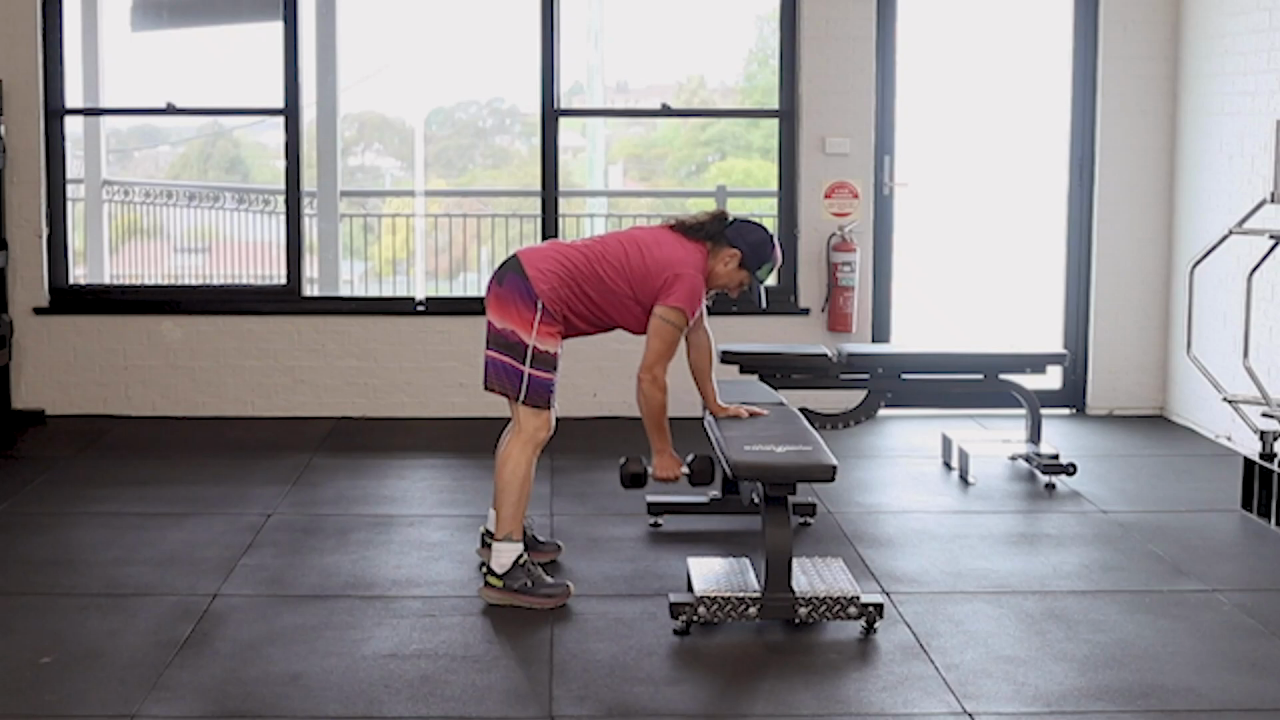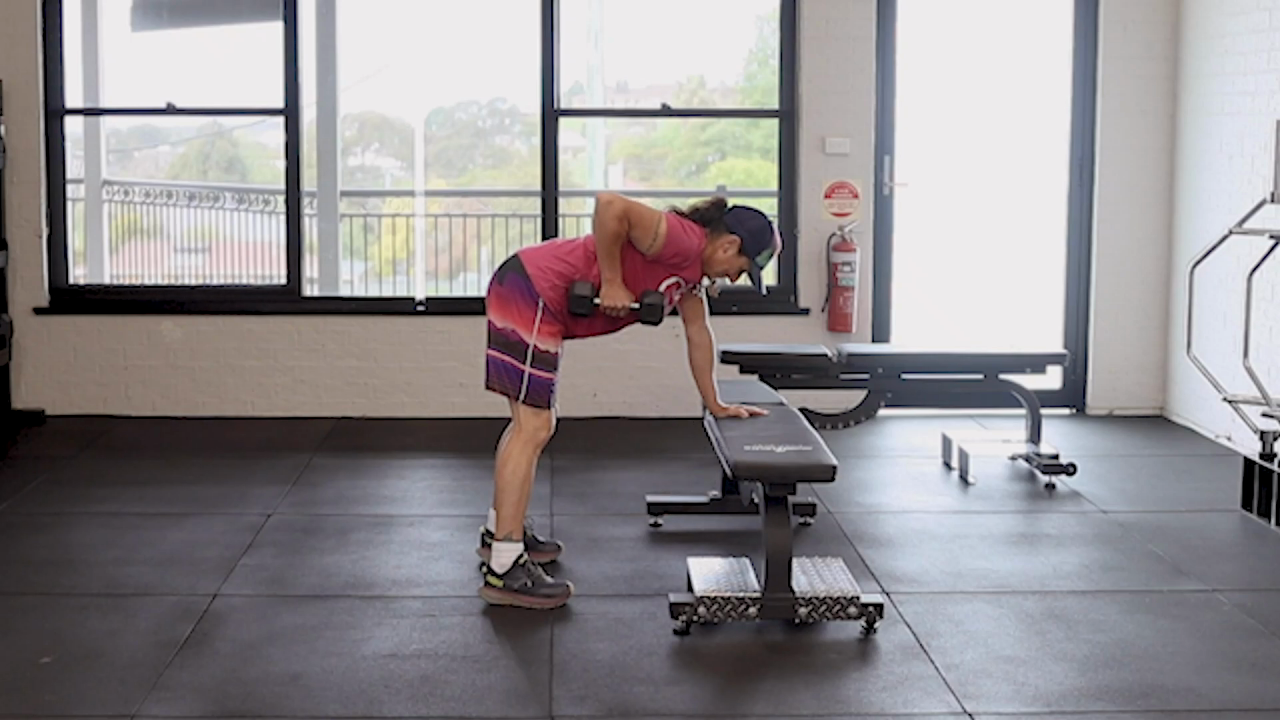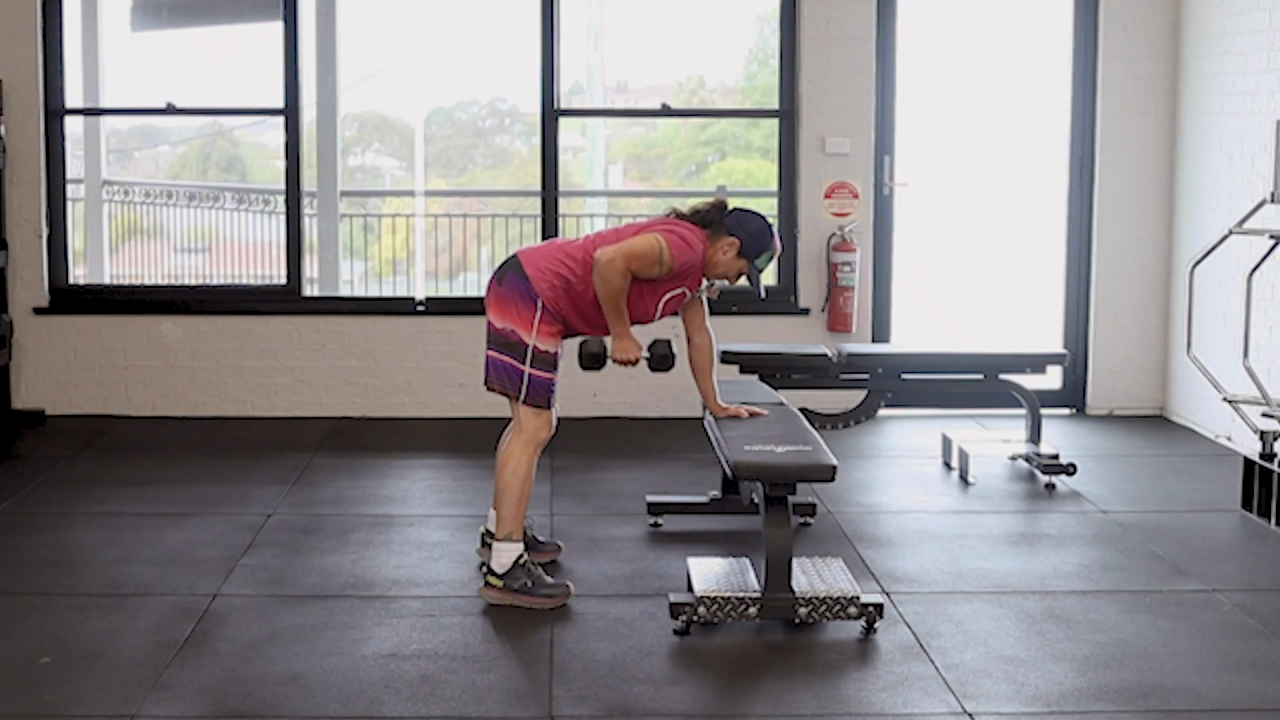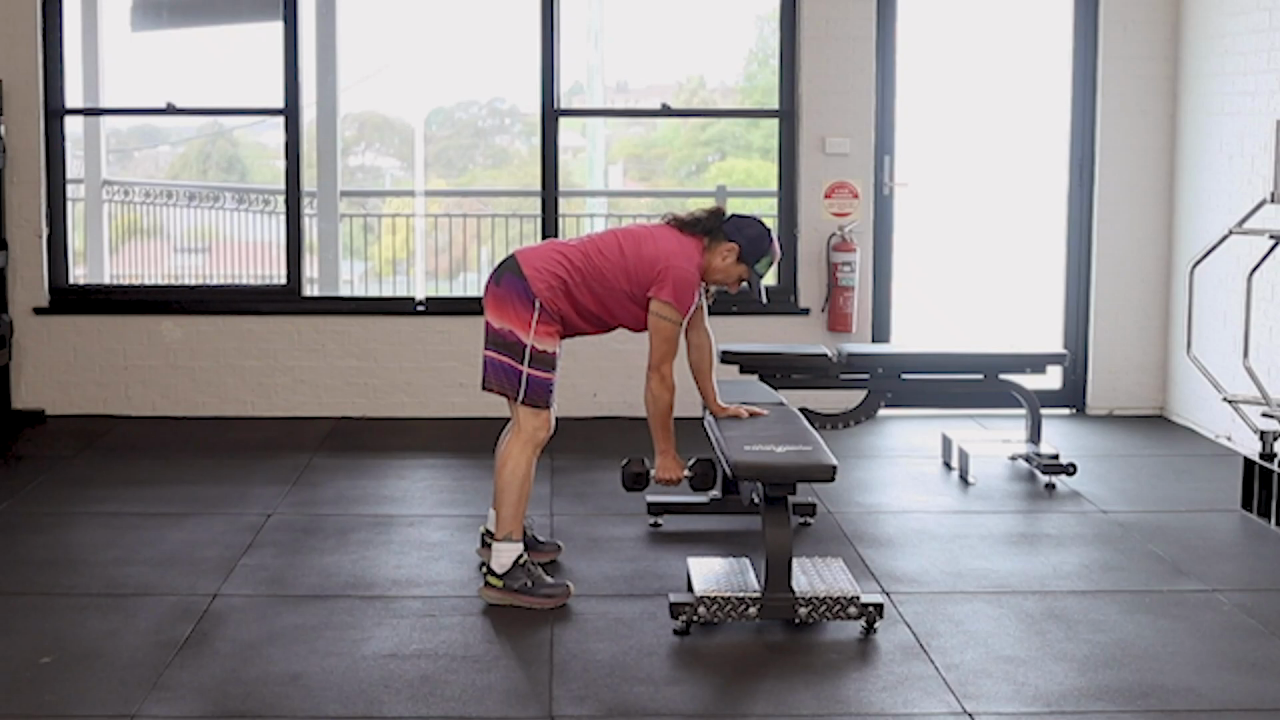
dt=1s
person 1, frame 1
left shoulder: (690, 251)
right shoulder: (686, 276)
left elbow: (698, 333)
right elbow: (650, 375)
left wrist: (715, 405)
right wrist: (661, 450)
left hip: (523, 285)
right hip: (530, 295)
left knee: (528, 421)
right knee: (533, 429)
left ankle: (499, 530)
right ankle: (504, 570)
person 1, frame 2
left shoulder: (692, 263)
right shoulder: (681, 242)
left elbow: (697, 332)
right elbow: (610, 205)
left wrist: (714, 404)
right wrist: (612, 281)
left hip: (529, 293)
right hip: (529, 293)
left knee: (531, 422)
right knee: (534, 429)
left ankle: (500, 530)
right ankle: (504, 570)
person 1, frame 3
left shoulder: (693, 259)
right shoulder: (685, 248)
left elbow: (698, 334)
right elbow: (607, 261)
left wrist: (715, 404)
right wrist: (622, 336)
left hip: (527, 292)
right hip: (529, 294)
left knee: (531, 421)
right knee: (534, 430)
left ankle: (500, 530)
right ankle: (504, 569)
person 1, frame 4
left shoulder: (689, 249)
right shoulder: (679, 270)
left elbow: (698, 333)
right elbow: (659, 373)
left wrist: (715, 404)
right wrist: (666, 453)
left hip: (521, 285)
right hip: (529, 296)
left knee: (529, 421)
right knee: (533, 430)
left ankle: (499, 530)
right ankle: (504, 570)
